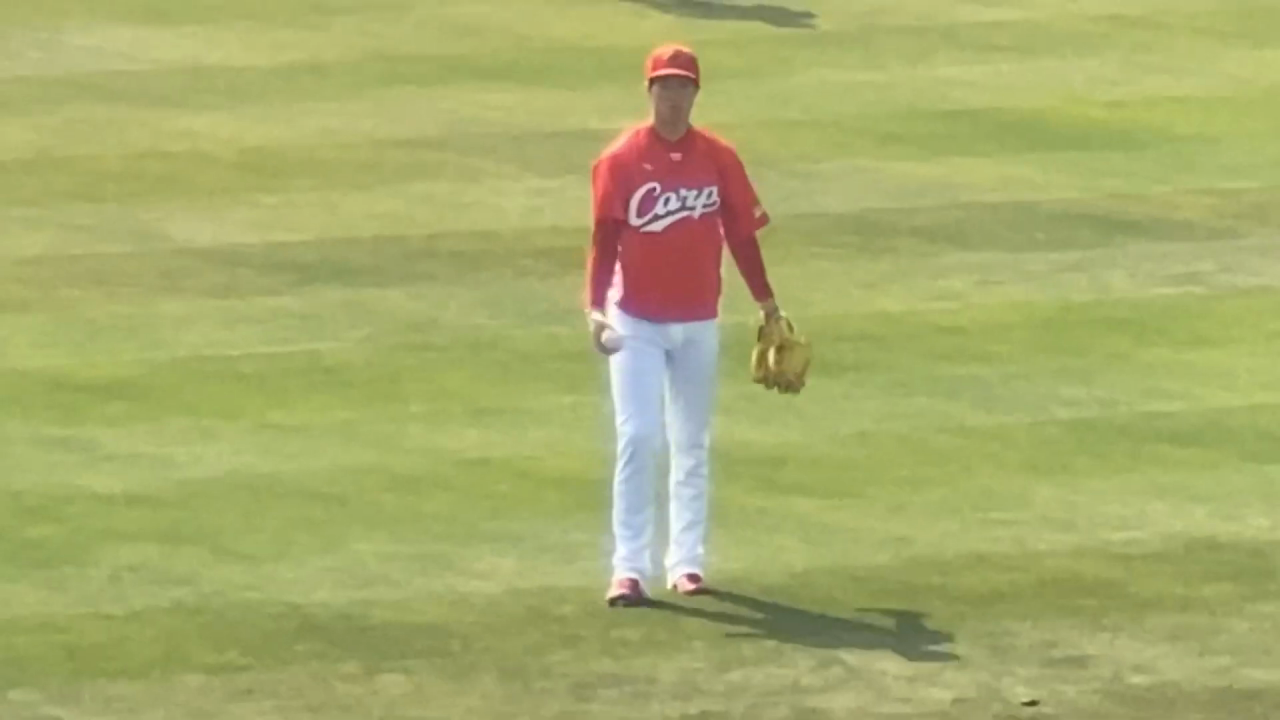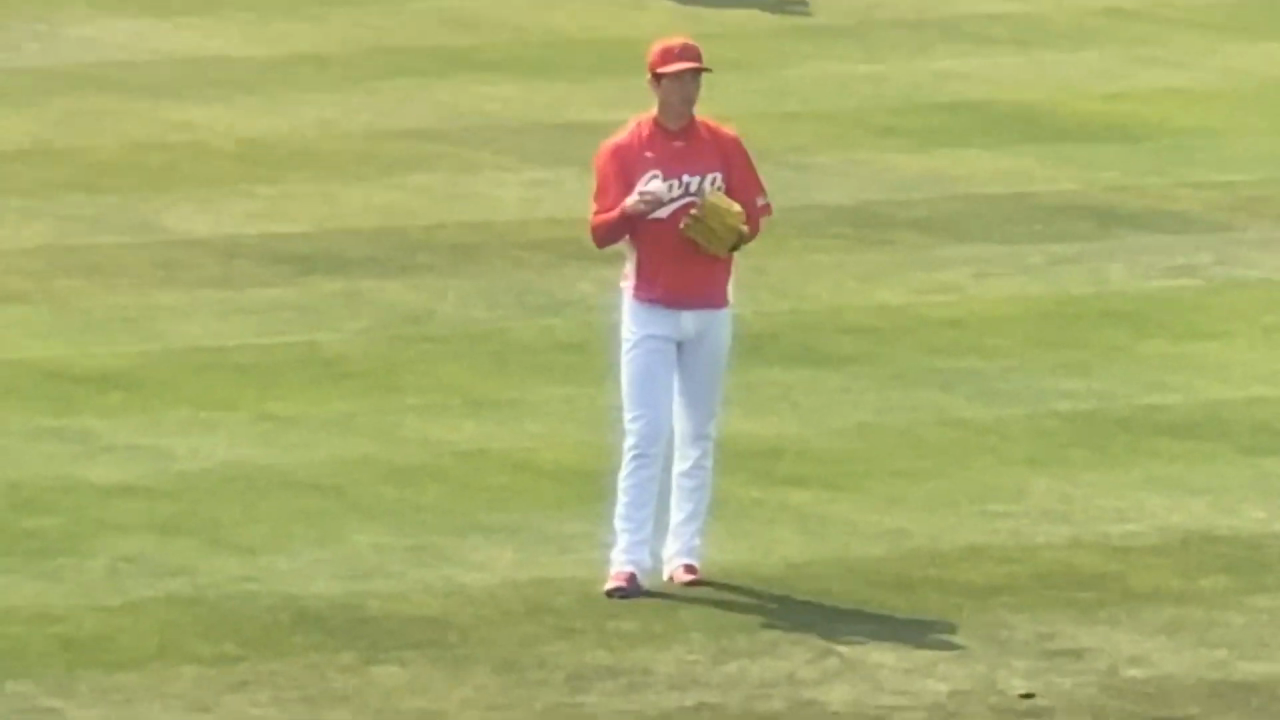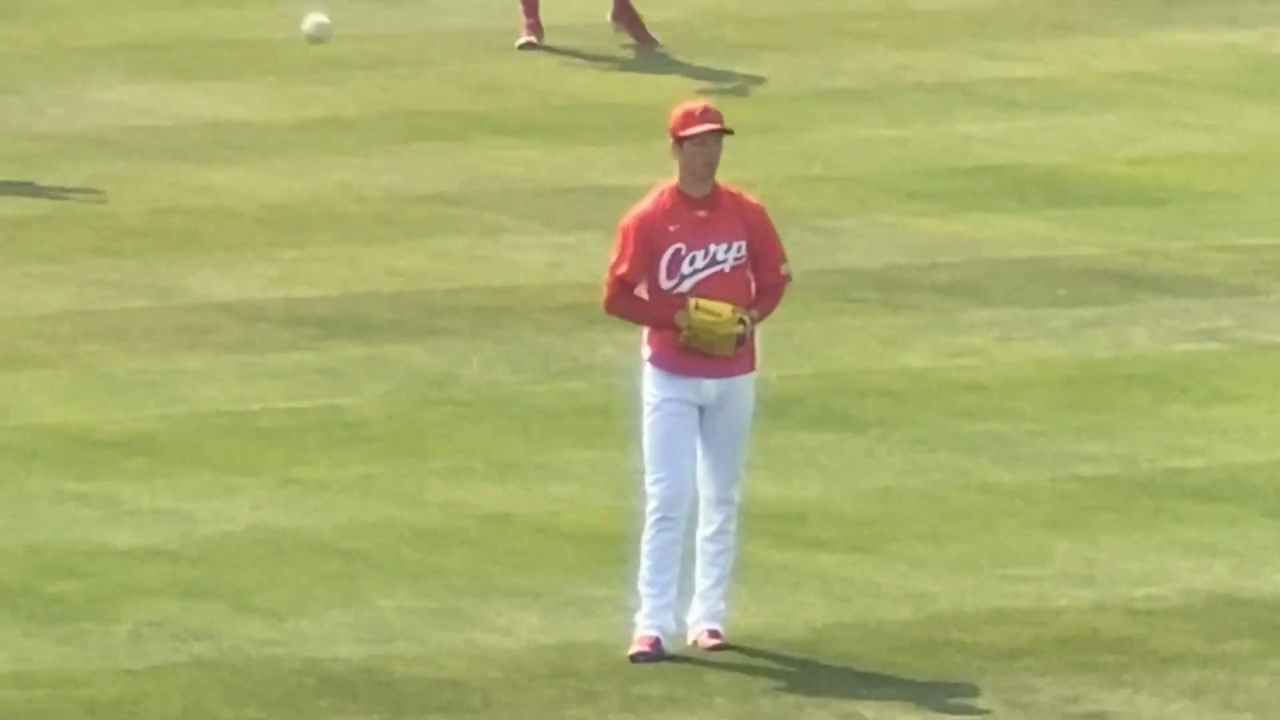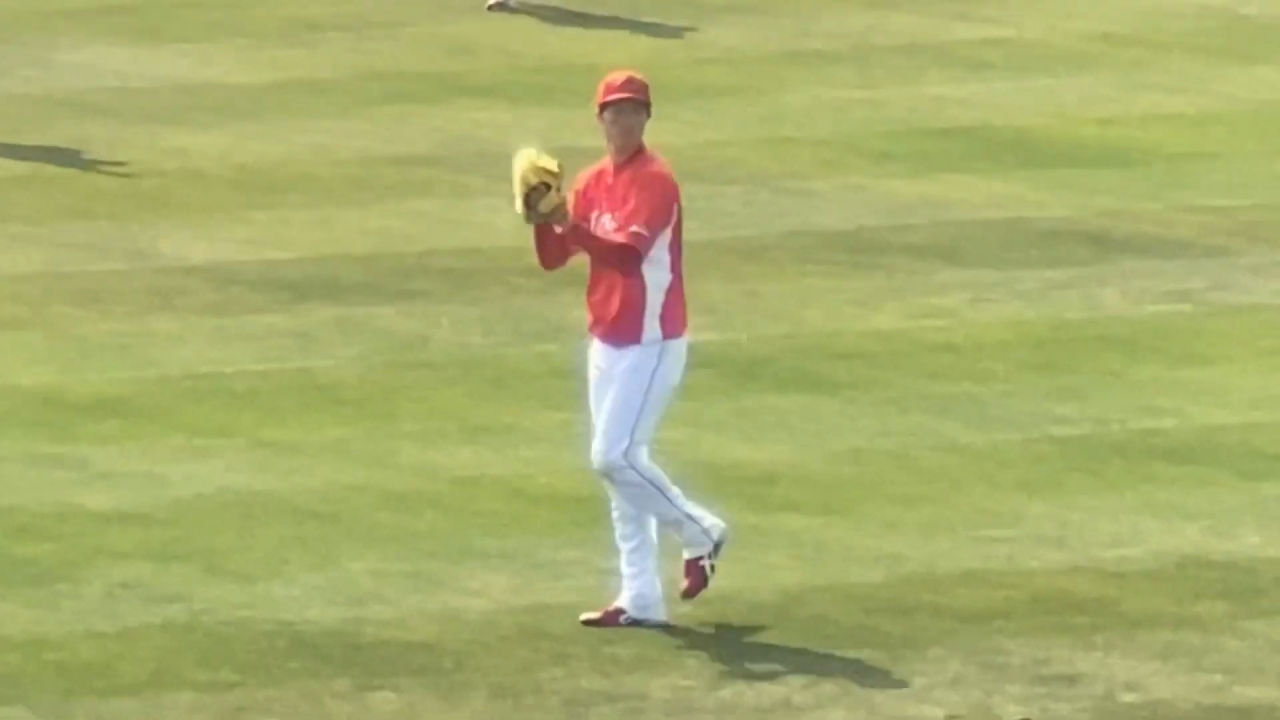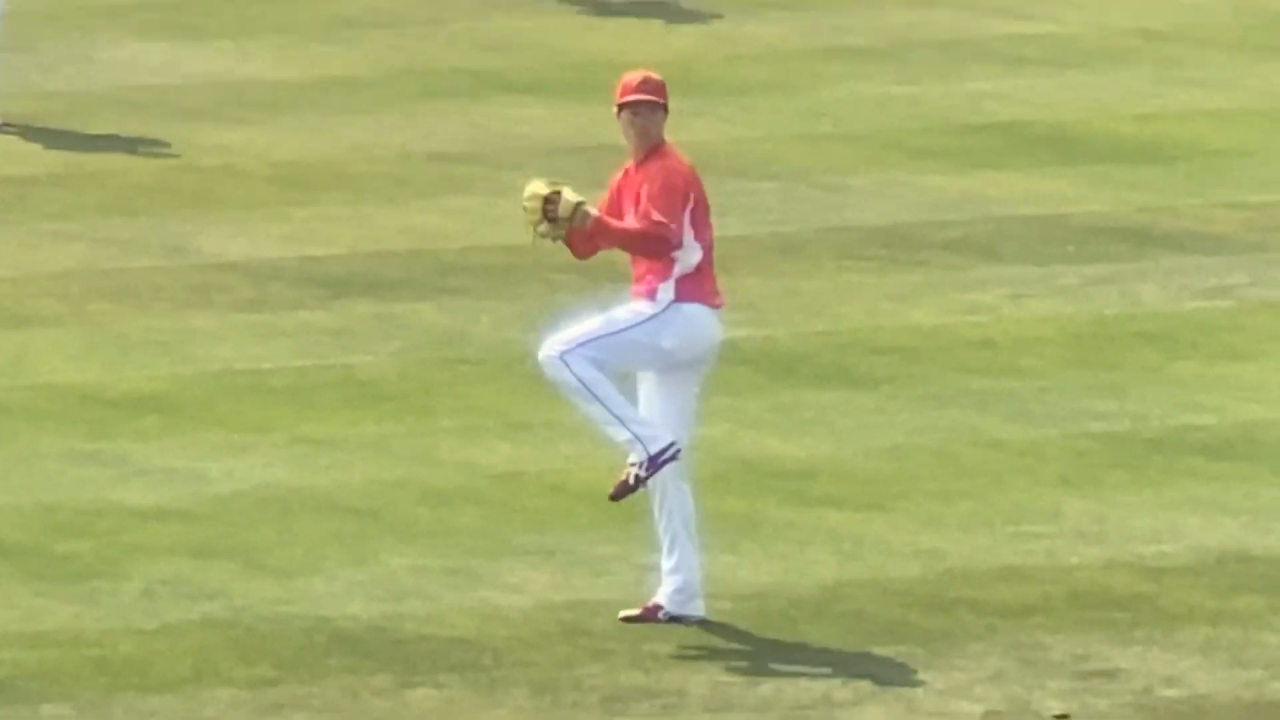
dt=1s
person 1, frame 1
left shoulder: (719, 157)
right shoulder: (618, 160)
left elbow: (741, 235)
right elbow: (604, 240)
left wrist: (766, 304)
right wrist: (596, 306)
left hip: (699, 322)
right hip: (637, 321)
left knee: (692, 445)
right knee: (638, 440)
left ankle: (686, 561)
right ankle: (630, 566)
person 1, frame 2
left shoulder: (724, 144)
right shoulder: (622, 149)
left elbow: (752, 219)
right elbow: (600, 233)
right wrist: (634, 207)
left hip: (710, 310)
right hip: (648, 309)
left knee: (698, 435)
right knee: (645, 434)
left ankle: (683, 552)
right ankle: (628, 560)
person 1, frame 3
left shoulder: (747, 212)
right shoulder: (647, 218)
left elbow: (774, 283)
right elbow: (617, 298)
left wrist: (750, 318)
right wrist: (678, 317)
left hip: (734, 376)
right hip: (671, 377)
left knee: (722, 499)
right knee: (668, 499)
left ankle: (708, 617)
right ankle: (653, 624)
person 1, frame 4
left shoulder: (654, 179)
right shoulder: (589, 181)
left elbow: (625, 254)
right elbow: (553, 258)
left wrist: (568, 222)
right wrist: (545, 218)
left hip: (649, 340)
right hip: (608, 341)
left knee: (615, 457)
right knee: (618, 464)
left ankle: (700, 530)
right ankle: (640, 597)
person 1, frame 5
left shoulder: (667, 171)
right shoulder: (627, 178)
left elbow: (660, 238)
right elbow: (592, 242)
left wrist: (595, 222)
right wrist: (569, 222)
left hip: (676, 313)
right hip: (685, 322)
left knee: (559, 354)
right knee: (666, 465)
left ankle: (646, 447)
right ankle: (680, 597)
